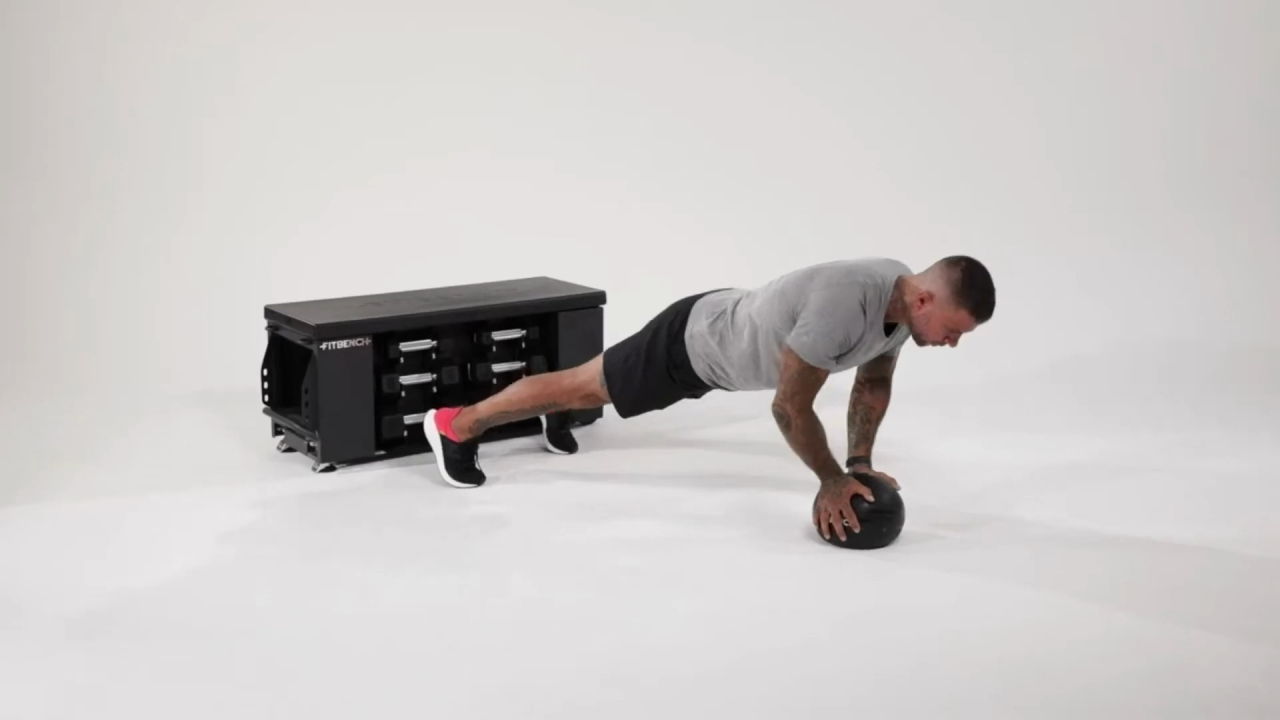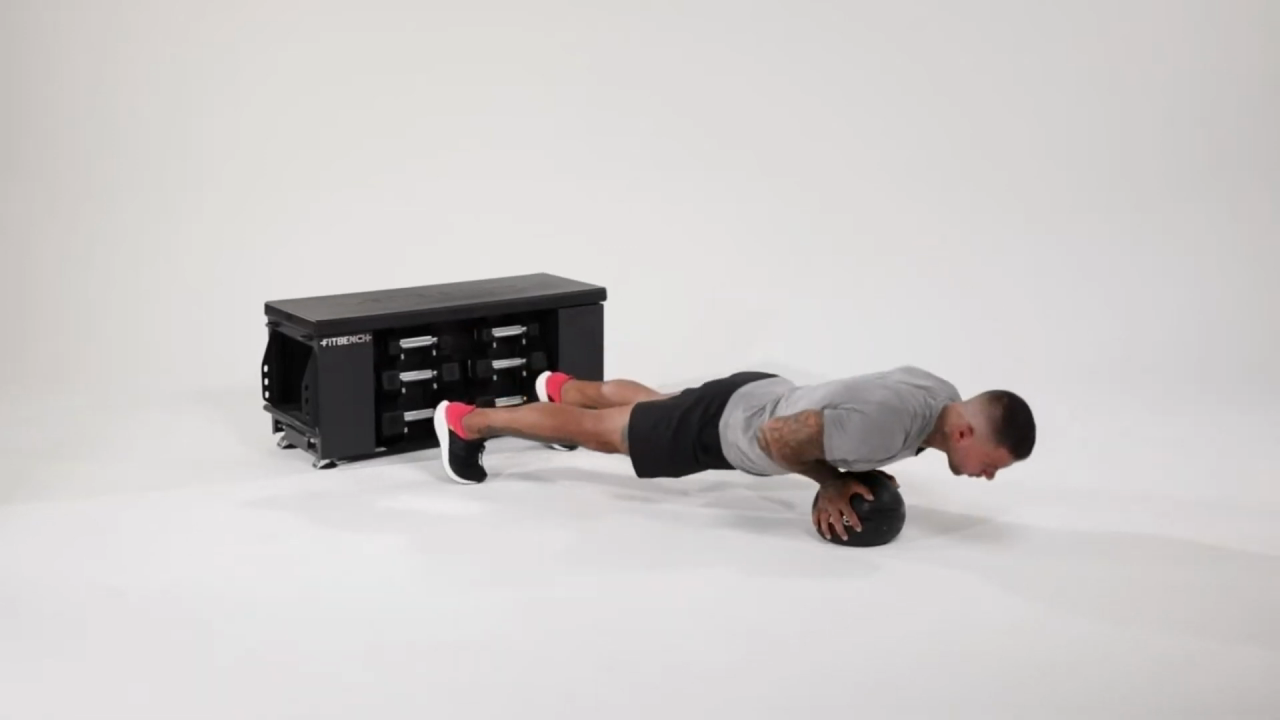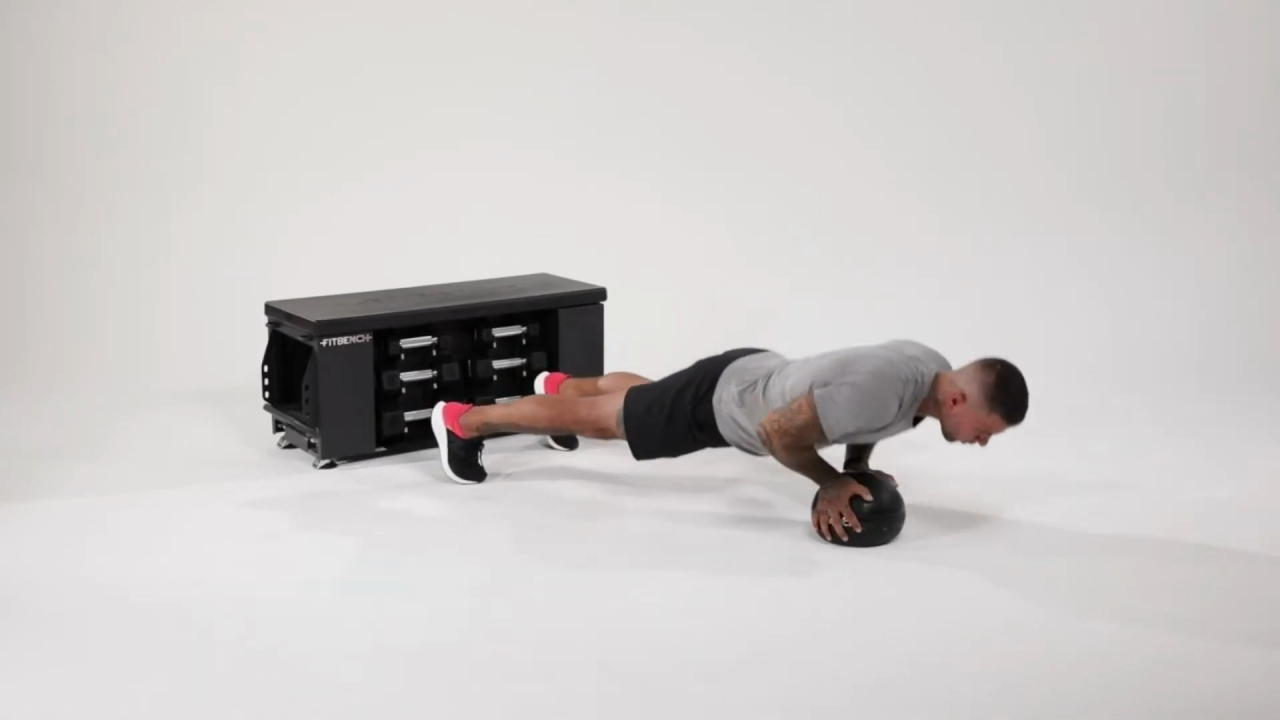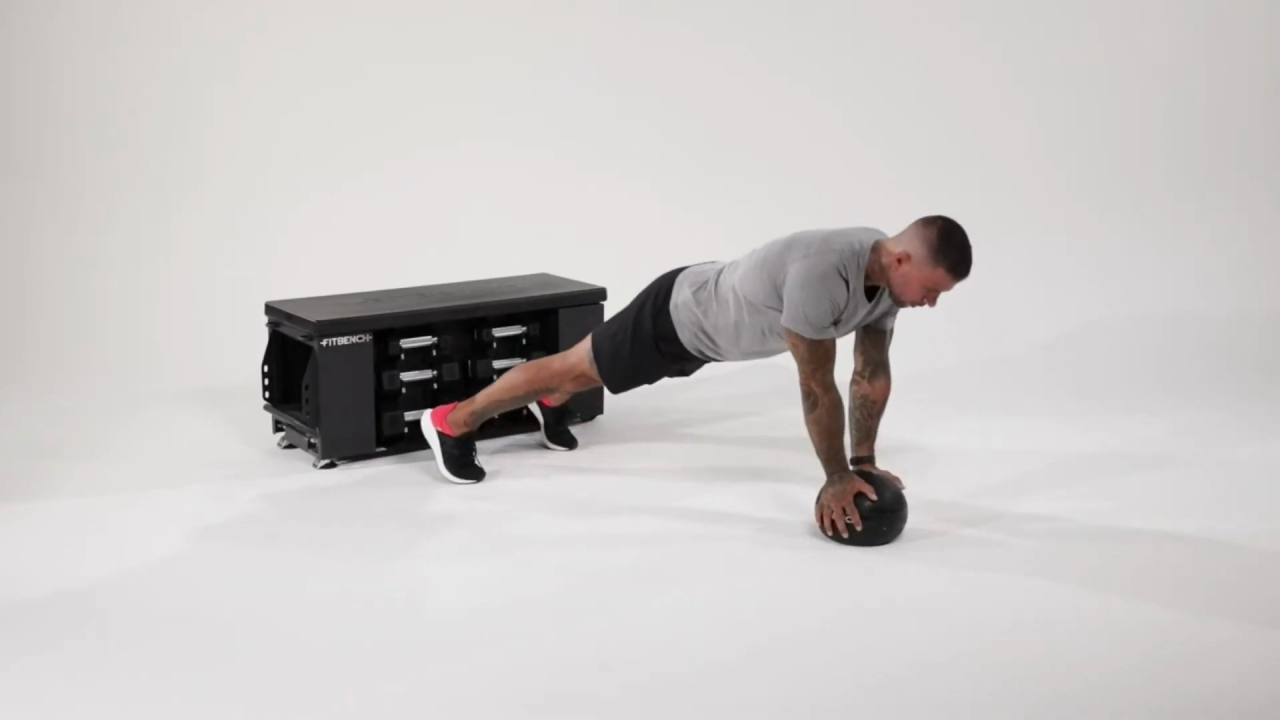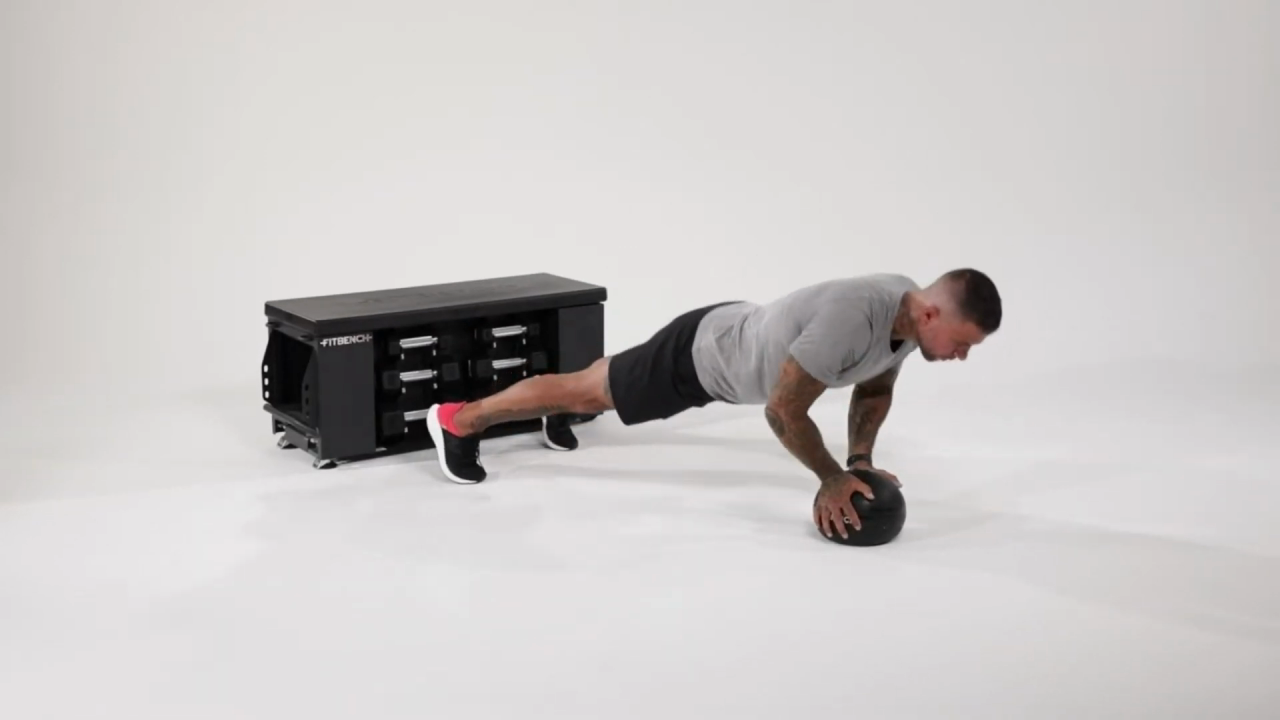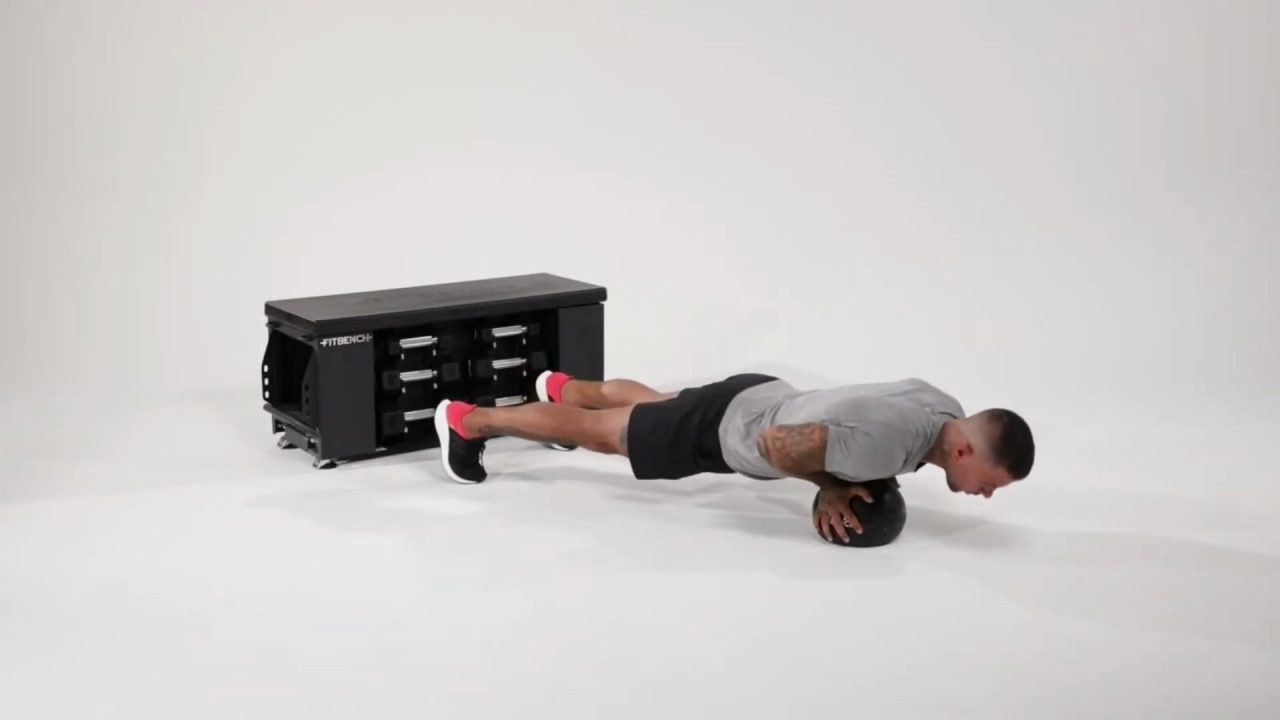
dt=0.7s
person 1, frame 1
left shoulder: (901, 298)
right shoulder: (843, 307)
left elbow: (873, 382)
right elbow: (789, 406)
left wrist: (860, 463)
right wrist: (832, 483)
left hip: (722, 339)
right hip: (694, 341)
left knee: (608, 380)
right knee: (587, 386)
left ankle: (552, 418)
right ankle: (454, 426)
person 1, frame 2
left shoulder: (940, 396)
right shoulder: (886, 426)
right elbow: (775, 438)
left wrist: (859, 470)
right wrist: (831, 483)
left hip: (758, 395)
right hip: (724, 427)
left knee: (646, 402)
right knee: (600, 432)
left ankle: (562, 387)
right ankle: (465, 421)
person 1, frame 3
left shoulder: (931, 373)
right shoulder: (877, 391)
right elbow: (775, 432)
left wrist: (856, 467)
right wrist: (832, 485)
left hip: (751, 378)
right hip: (718, 403)
left knee: (638, 393)
right knee: (598, 420)
left ankle: (559, 382)
right ankle: (461, 422)
person 1, frame 4
left shoulder: (886, 273)
right shoulder: (821, 273)
left elbow: (872, 371)
right elbow: (817, 387)
left wrist: (865, 460)
right wrist: (837, 479)
left hip: (707, 324)
right hip: (678, 314)
left knee: (593, 369)
right knee: (578, 367)
left ankle: (551, 403)
right ankle: (452, 422)
person 1, frame 5
left shoulder: (908, 311)
right shoulder: (851, 319)
left elbow: (876, 383)
right elbow: (781, 409)
left wrist: (861, 460)
right wrist: (832, 479)
left hip: (735, 340)
right hip: (700, 353)
left knee: (618, 378)
right knee: (593, 392)
left ankle: (555, 391)
right ankle: (458, 420)
person 1, frame 6
left shoulder: (943, 410)
right shoulder: (887, 444)
right elbow: (777, 445)
left wrist: (862, 471)
right wrist: (831, 487)
left hip: (760, 398)
right hip: (724, 430)
left knee: (650, 402)
right knee: (600, 433)
left ankle: (561, 387)
right ankle: (466, 420)
